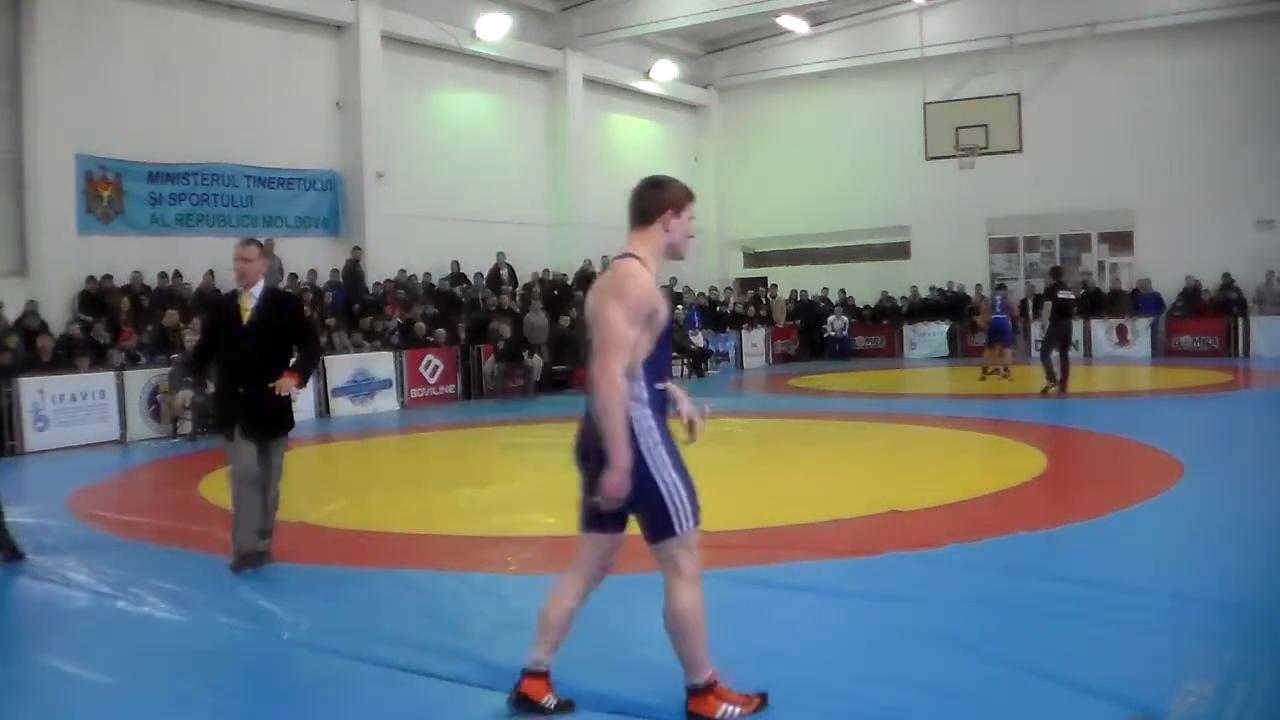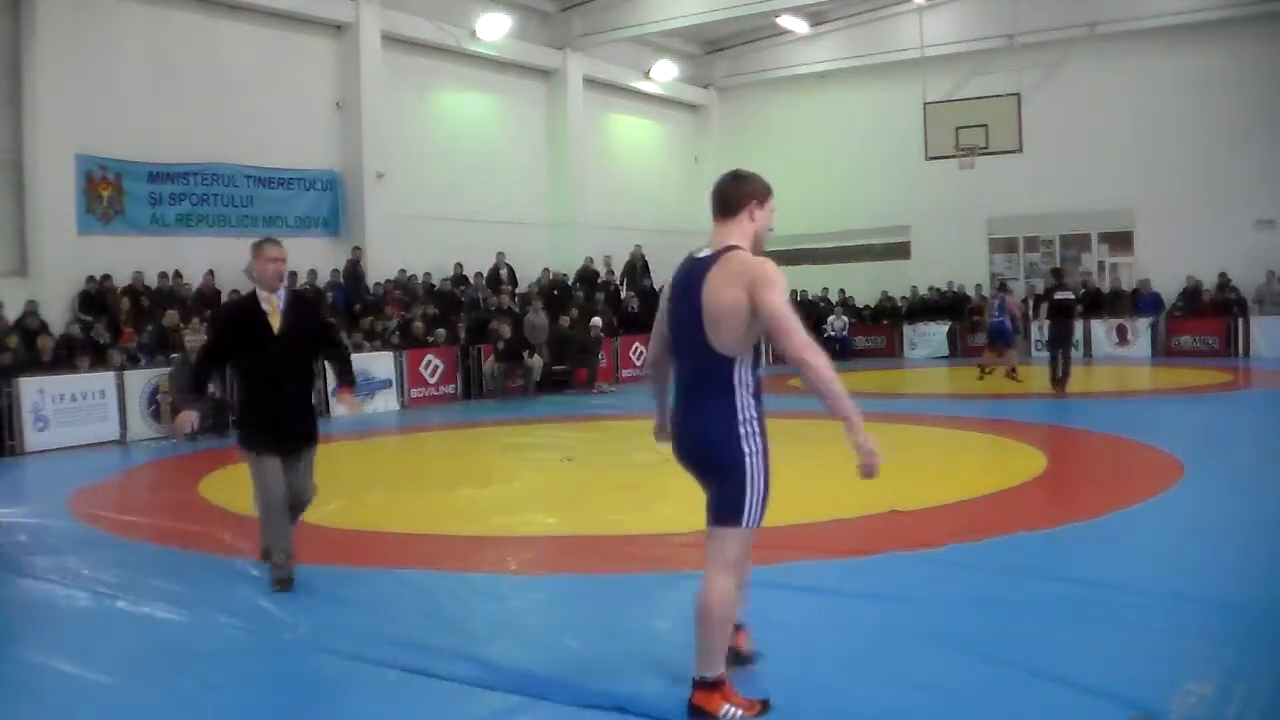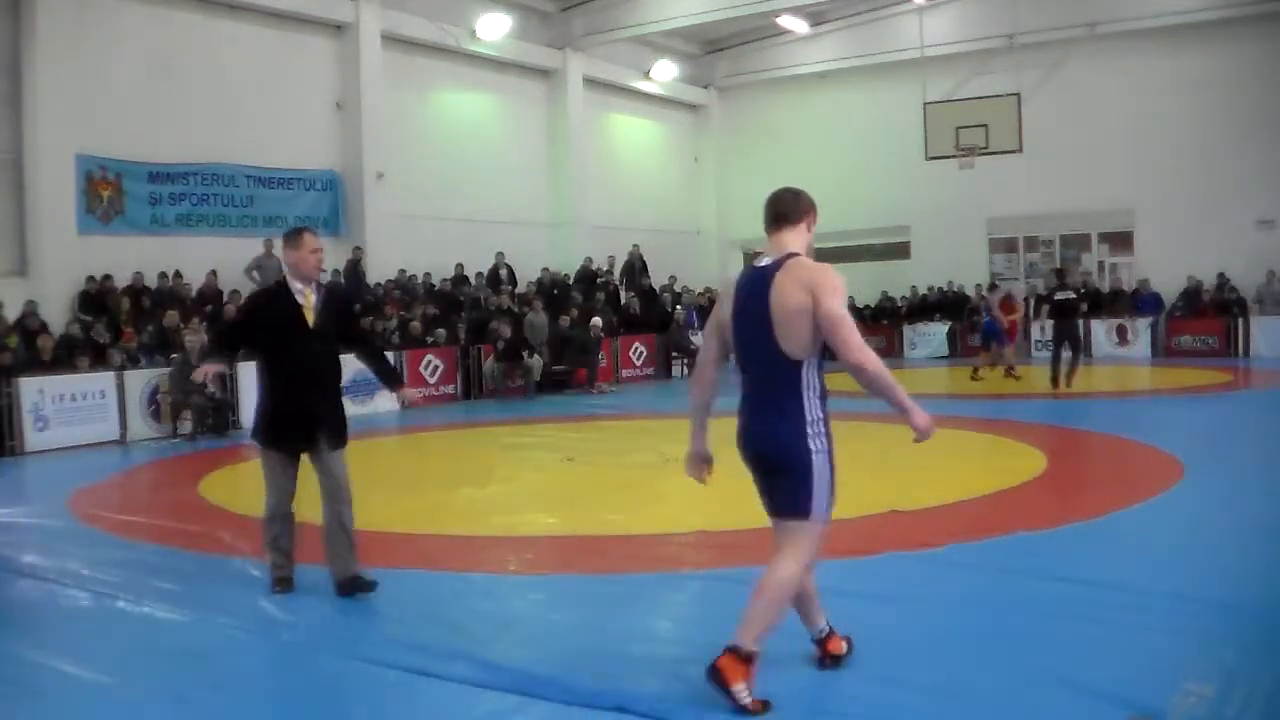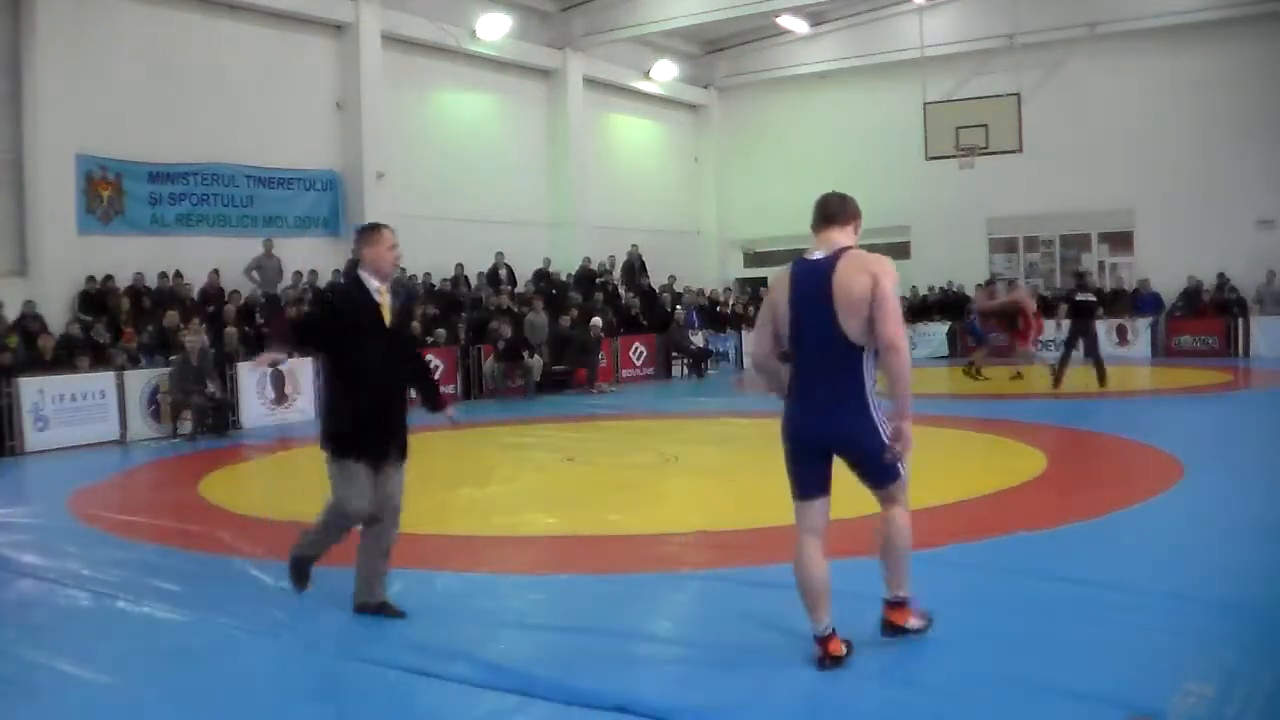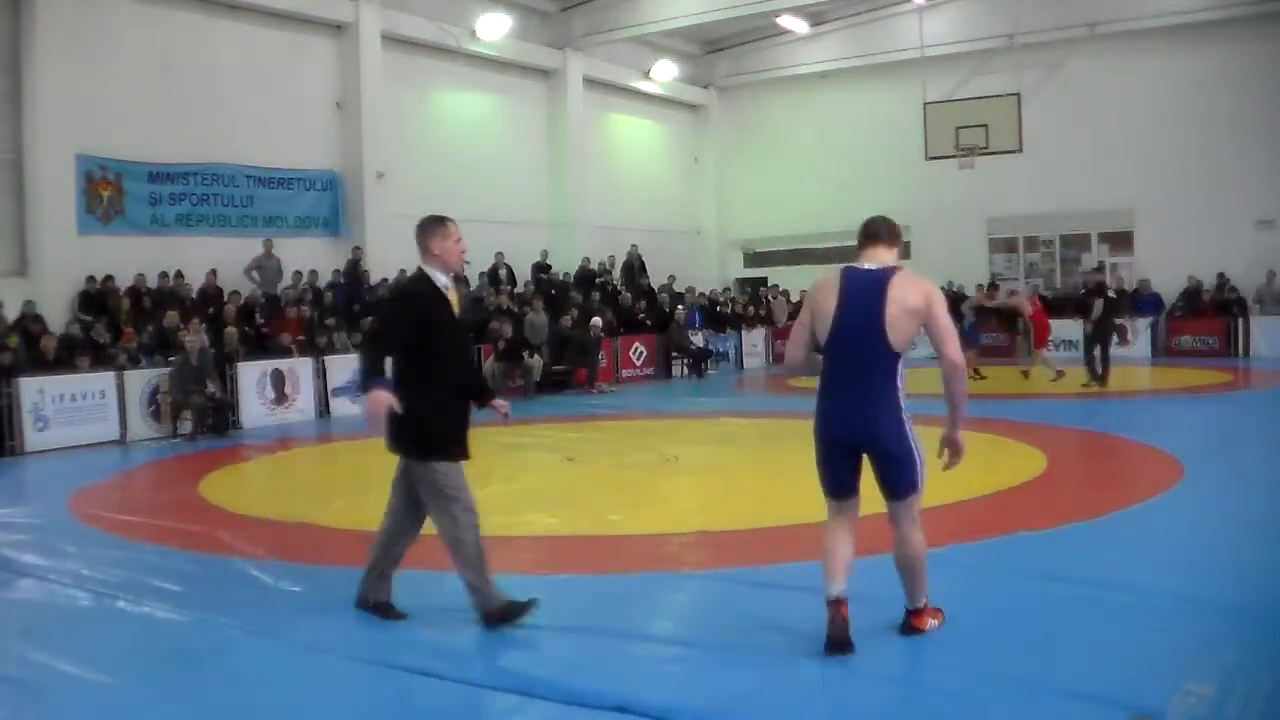
dt=0.3s
person 1, frame 1
left shoulder: (621, 276)
right shoulder: (635, 279)
right elbow: (609, 372)
left wrist: (674, 397)
right wrist: (618, 461)
left hip: (603, 442)
right hip: (634, 446)
left knee: (587, 566)
right knee: (684, 569)
person 1, frame 2
left shoulder: (683, 273)
right shoulder: (754, 272)
left elbow: (655, 357)
right elbow: (805, 356)
left wrist: (662, 411)
right wrist: (857, 427)
left hip: (688, 428)
right hip: (733, 432)
left knee: (733, 536)
right knee: (725, 560)
left ankle: (728, 629)
person 1, frame 3
left shoulder: (739, 286)
right shoulder: (816, 277)
left elbow: (706, 370)
right elbow: (857, 358)
left wrist: (698, 439)
right wrist: (910, 409)
left hip: (754, 431)
right hip: (801, 432)
left knee: (794, 540)
right knee: (798, 551)
left ankle: (826, 638)
right ankle: (736, 659)
person 1, frame 4
left shoulder: (784, 280)
right shoulder: (873, 267)
left elbow: (762, 358)
right elbow: (892, 341)
right wrist: (904, 416)
left hip: (801, 417)
right hip: (855, 413)
left knee: (810, 530)
right knee: (894, 502)
left ankle: (825, 638)
right ankle: (898, 607)
person 1, frame 5
left shoulder: (823, 287)
right shoulder: (919, 289)
left elbow: (794, 358)
right elbow: (954, 362)
right wrist: (955, 426)
left hip: (832, 416)
right hip: (885, 417)
left knee: (840, 517)
right knee: (905, 519)
left ankle: (837, 606)
right ankle: (918, 612)
person 2, frame 1
left shoulder: (285, 304)
right shoulder: (222, 307)
left elbow: (311, 346)
right elbow: (205, 349)
left wrist: (294, 375)
right wrist: (190, 383)
left hip: (271, 407)
right hip: (234, 408)
left knee: (267, 481)
right knee: (244, 474)
left ankle: (261, 541)
right ankle: (245, 548)
person 2, frame 2
left shoulder: (306, 307)
right shoulder: (235, 313)
left elbow: (335, 350)
right elbow: (209, 359)
left wrist: (345, 386)
right wrist: (193, 403)
left hip: (299, 418)
right hip: (258, 421)
left knee: (301, 492)
right knee: (272, 495)
left ankle: (273, 541)
right ankle: (281, 567)
person 2, frame 3
left shoulder: (337, 300)
right shoulder: (264, 303)
left elbow: (363, 344)
right elbow: (229, 338)
left wrist: (395, 382)
right wrist: (216, 360)
left hip: (326, 417)
right hip: (281, 418)
left knee: (338, 493)
right knee: (280, 500)
left ankle: (346, 574)
right ankle: (281, 569)
person 2, frame 4
left shoulder: (396, 303)
right shoulder: (339, 299)
left elbow: (409, 358)
right elbow: (303, 334)
left wrist: (436, 400)
right wrist: (281, 351)
left hip: (388, 427)
right hip: (349, 426)
left knee: (387, 509)
right knee: (351, 506)
left ankle: (371, 594)
right ankle: (305, 551)
person 2, frame 5
left shoulder: (449, 295)
right shoulder: (410, 296)
right elbow: (377, 343)
left wrist: (486, 397)
right wrist: (377, 386)
left hip: (444, 425)
right hip: (423, 426)
left knee: (407, 512)
right knee: (458, 510)
left ankle: (374, 591)
right ankle: (489, 603)
